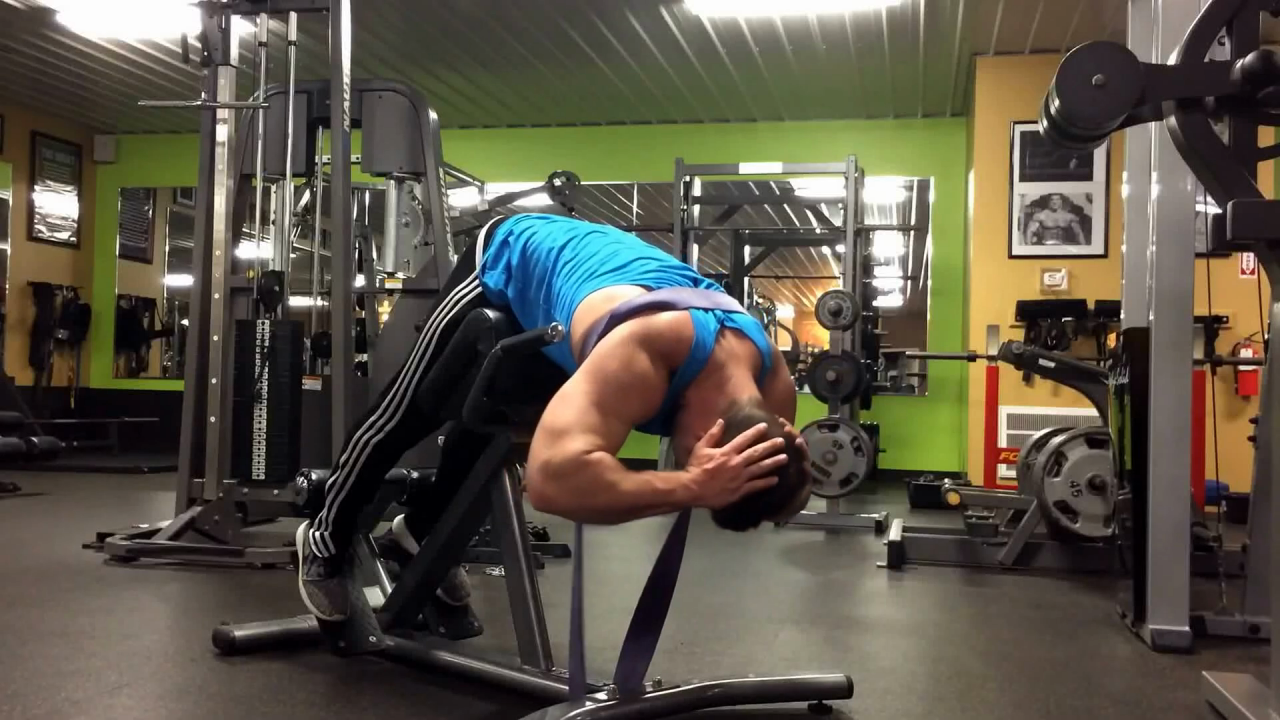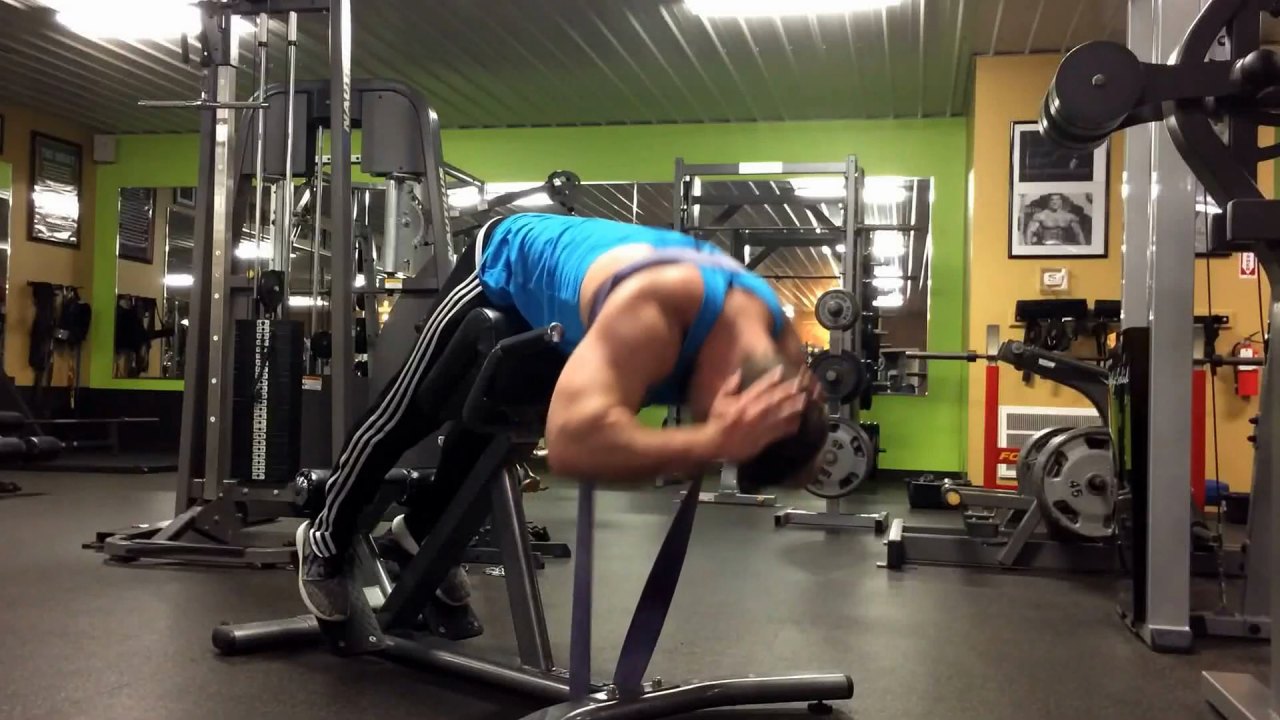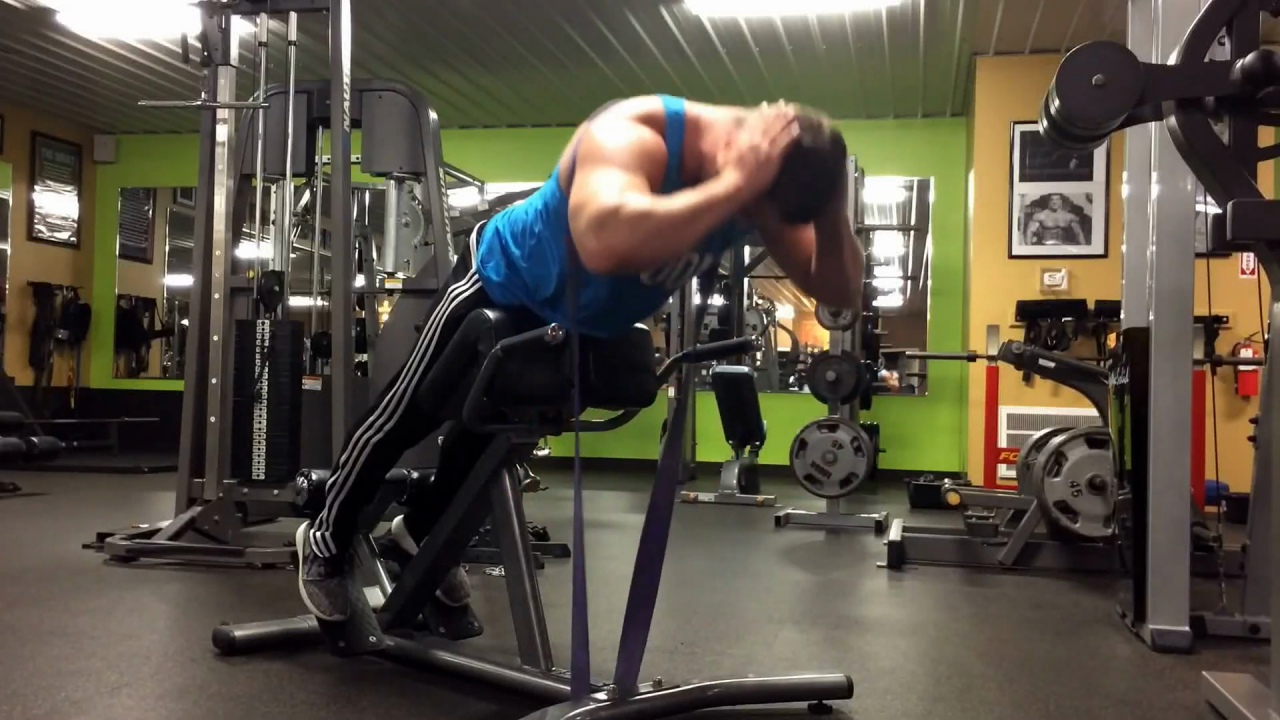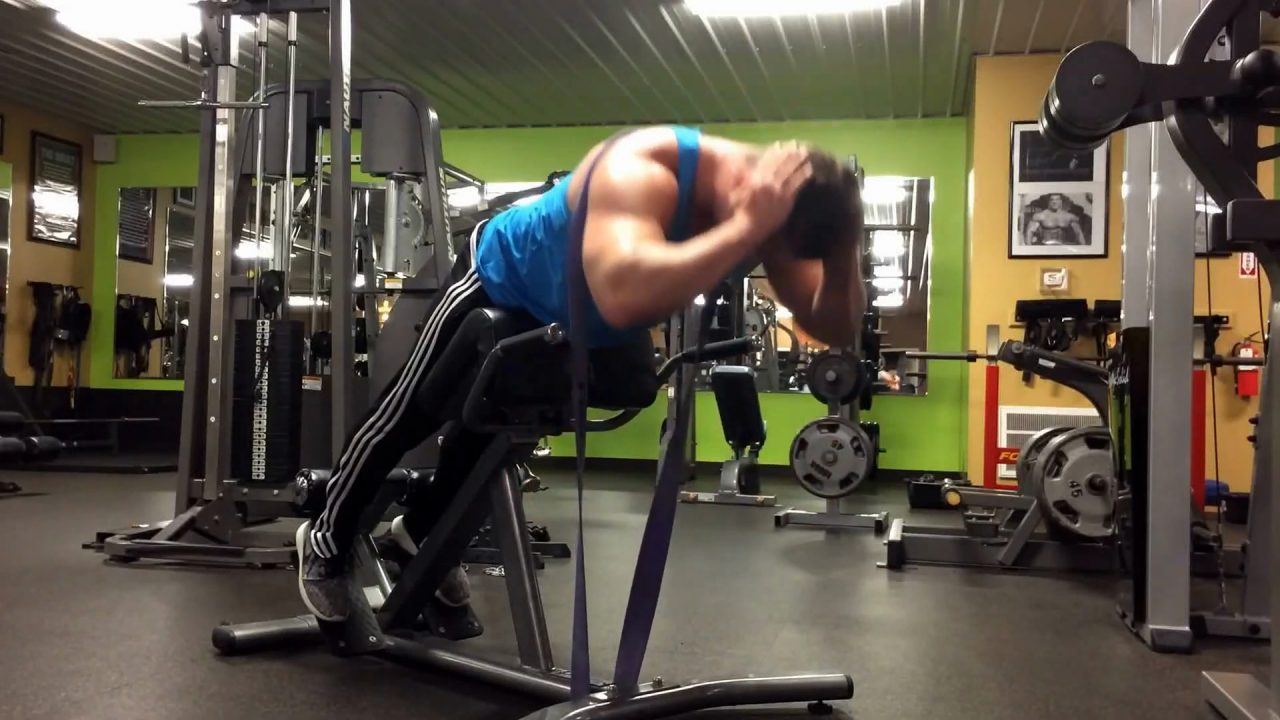
dt=0.4s
person 1, frame 1
left shoulder: (768, 382)
right shoulder: (642, 354)
left elbow: (773, 474)
right elbow: (552, 479)
left wrist: (790, 484)
right wrist: (692, 488)
right hip: (511, 263)
right knee: (406, 419)
left ankle: (422, 530)
right ankle: (324, 544)
person 1, frame 2
left shoulder: (778, 345)
right shoulder: (650, 314)
left elbow: (796, 436)
right elbow: (570, 443)
right wrist: (710, 439)
right hip: (511, 265)
right knee: (407, 418)
left ankle: (419, 531)
right ankle: (324, 543)
person 1, frame 3
left shoulder: (760, 182)
right shoulder: (633, 136)
left elbow: (840, 291)
right elbow: (605, 243)
left wrist: (831, 210)
right wrist: (732, 182)
left hip: (578, 322)
right hip: (503, 284)
left knee: (492, 431)
right knee: (403, 419)
left ankle: (423, 531)
right ankle: (326, 542)
person 1, frame 4
left shoulder: (761, 204)
right shoulder: (642, 170)
left elbow: (836, 328)
right elbow: (623, 293)
left wrist: (841, 245)
right wrist: (749, 228)
left hip: (572, 327)
right hip: (502, 283)
right knee: (405, 420)
left ankle: (421, 532)
right ankle: (327, 544)
